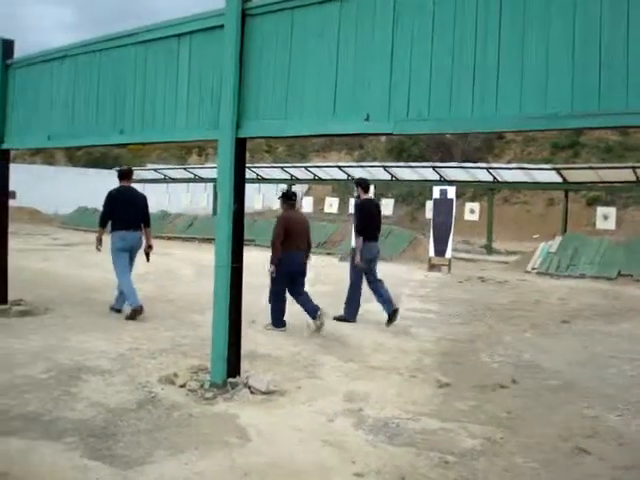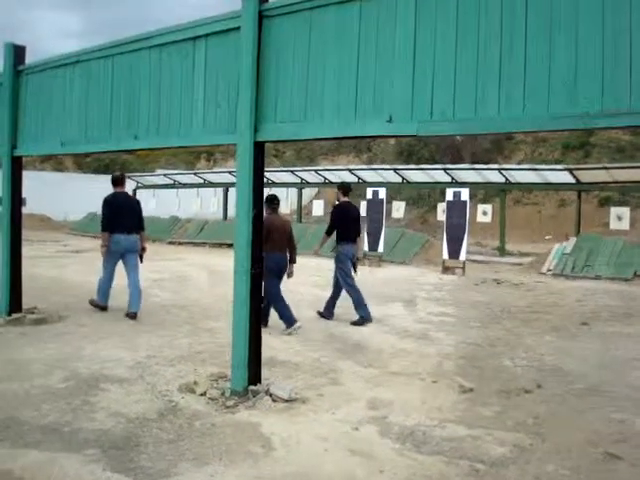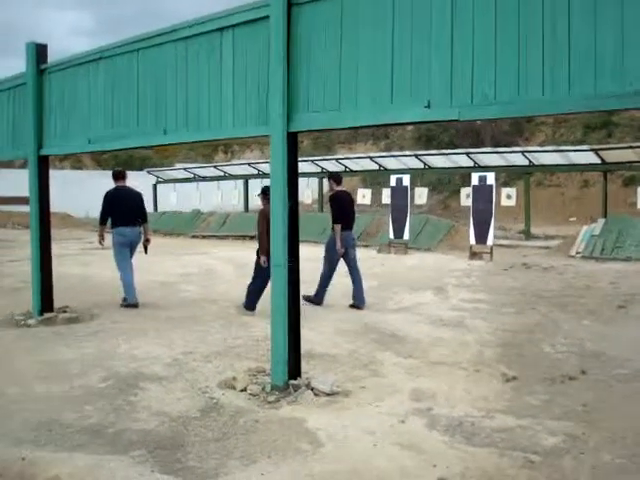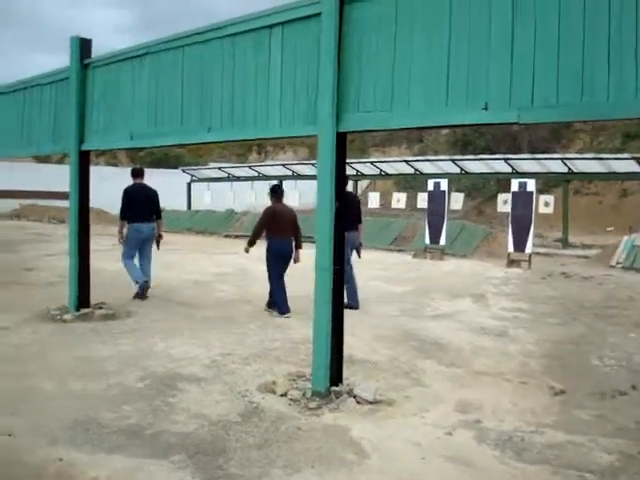
dt=0.5s
person 1, frame 1
left shoulder: (113, 194)
right shoulder: (140, 196)
left elbow: (105, 217)
right elbow: (146, 221)
left wrist: (99, 237)
right wrist: (148, 241)
left hip: (120, 236)
right hip: (136, 236)
left knee: (123, 274)
right knee: (125, 273)
left ankle: (136, 305)
right ankle: (118, 304)
person 1, frame 2
left shoulder: (109, 200)
right shoulder: (134, 201)
left elbow: (105, 224)
right elbow: (140, 224)
left wrist: (104, 244)
right wrist: (143, 243)
left hip: (115, 239)
right hip: (132, 240)
left knee: (107, 273)
right knee: (133, 276)
left ankle: (102, 302)
right ankle: (133, 309)
person 1, frame 3
left shoulder: (110, 194)
right shoulder: (136, 194)
left elbow: (104, 216)
right elbow: (143, 216)
left wrist: (100, 234)
right wrist: (147, 234)
left hip: (120, 232)
right hip: (135, 232)
left knee: (124, 267)
right knee: (127, 262)
left ankle: (131, 300)
right ankle: (129, 295)
person 1, frame 4
left shoulder: (128, 190)
right shoulder: (152, 191)
left elbow: (124, 213)
right elbow: (158, 213)
left wrist: (120, 231)
right wrist: (159, 231)
left hip: (135, 228)
right hip: (150, 228)
left knee: (127, 258)
right knee: (146, 260)
left ankle: (142, 282)
right ankle: (142, 291)
person 2, frame 1
left shoulder: (360, 205)
right shoulder: (376, 204)
left elbow: (359, 231)
left wrist: (357, 254)
left hip: (364, 247)
right hip: (375, 246)
left knee: (355, 282)
right knee: (373, 280)
left ankle: (349, 314)
right ankle: (391, 308)
person 2, frame 2
left shoulder: (339, 208)
right shoulder: (355, 208)
left elbow: (330, 230)
right elbow: (358, 232)
left wrist: (319, 247)
right wrist: (357, 252)
left hip: (342, 248)
right hip: (352, 248)
left knee: (347, 282)
right knee: (339, 280)
left ankle: (364, 315)
right ankle: (328, 311)
person 2, frame 3
left shoulder: (334, 196)
right shoulder: (349, 196)
left elbow: (336, 220)
left wrist: (338, 242)
left hip: (338, 236)
right hip: (350, 235)
left knee: (328, 269)
right knee: (353, 268)
left ankle: (318, 298)
right ankle: (359, 301)
person 2, frame 4
left shoulder: (339, 198)
right shoulder: (355, 198)
left elbow: (335, 220)
right elbow: (359, 219)
right wrist: (359, 238)
left hip: (345, 235)
right hip: (354, 235)
left knee: (346, 268)
right knee: (344, 265)
left ankle: (353, 302)
person 3, frame 1
left shoulder: (283, 218)
right shoulder: (304, 219)
left elbow: (276, 242)
right elbow: (308, 243)
left wrist: (273, 263)
right wrist: (303, 259)
left hip: (286, 259)
right hip: (300, 259)
left knee: (277, 292)
right knee: (298, 291)
left ankle: (278, 324)
right ankle: (315, 312)
person 3, frame 2
left shoulder: (266, 221)
right shoulder: (286, 223)
right elbow: (292, 245)
right wrist: (291, 264)
left hip: (269, 259)
right hip: (282, 260)
left knee: (274, 294)
right knee: (271, 291)
left ankle: (291, 322)
right ankle: (262, 320)
person 3, frame 3
left shoulder: (264, 212)
left elbow: (263, 234)
left wrist: (263, 254)
left hip: (268, 251)
left knee: (259, 280)
left ankle: (249, 306)
person 3, frame 4
left shoulder: (271, 210)
right shoulder: (291, 211)
left elbow: (259, 228)
right elbow: (297, 232)
left wrist: (249, 244)
right wrist: (297, 250)
left hip: (275, 247)
right hip: (288, 247)
left knee: (276, 279)
right knee: (278, 276)
left ankle: (284, 311)
right ankle: (272, 304)
